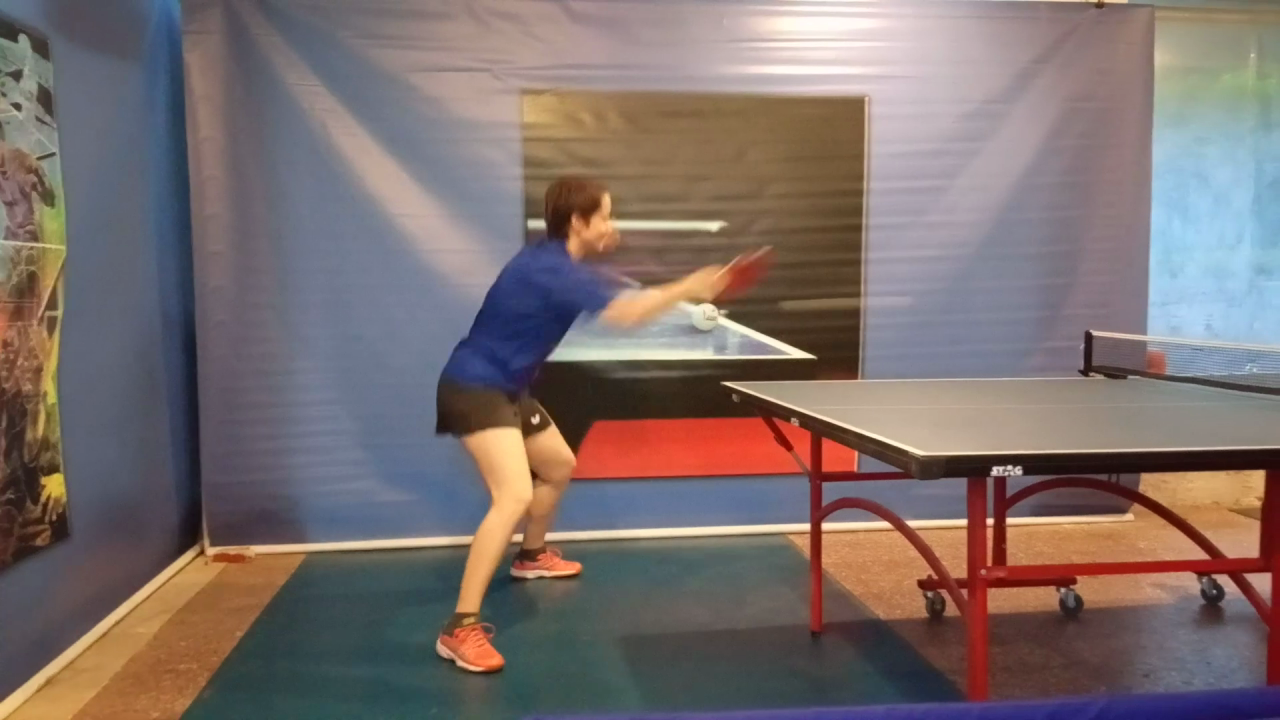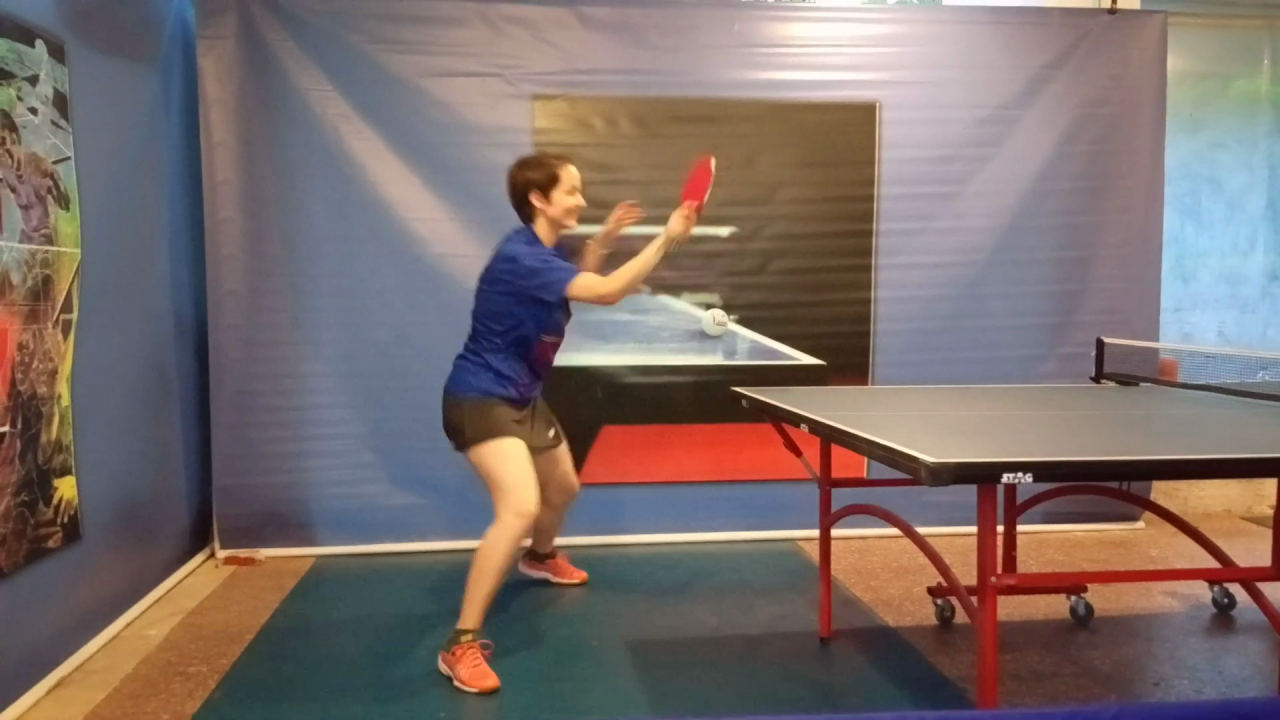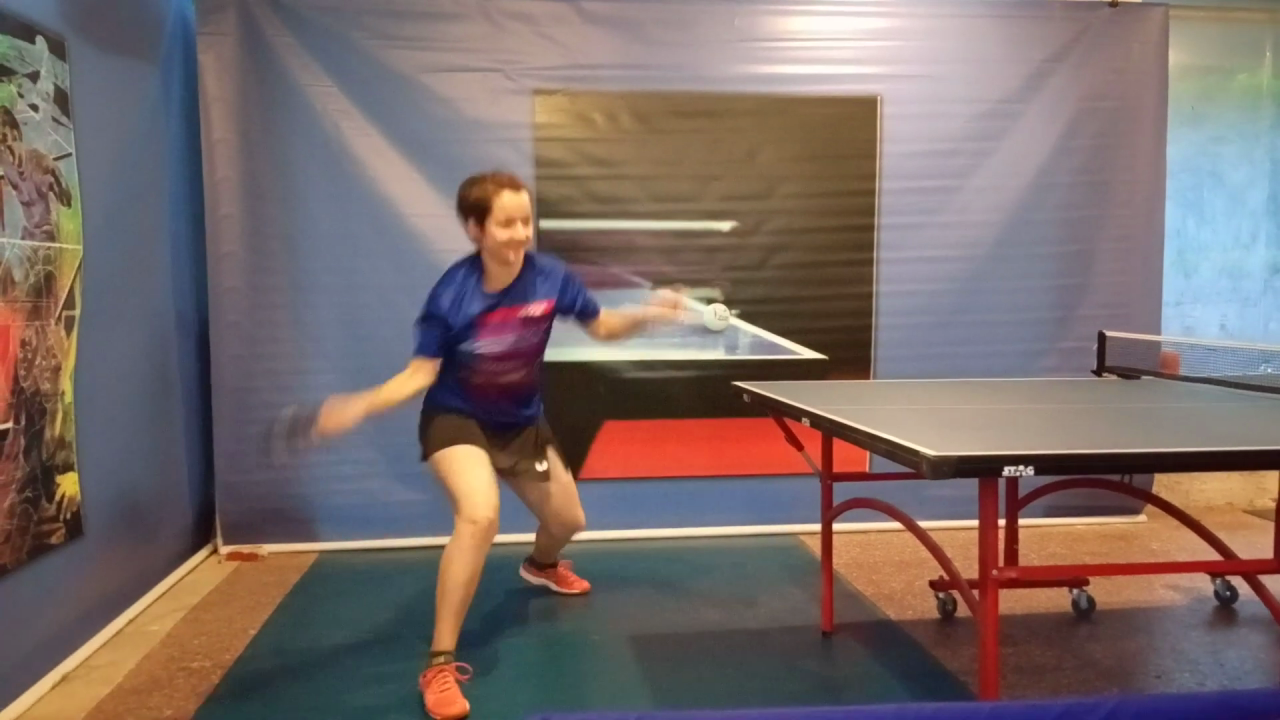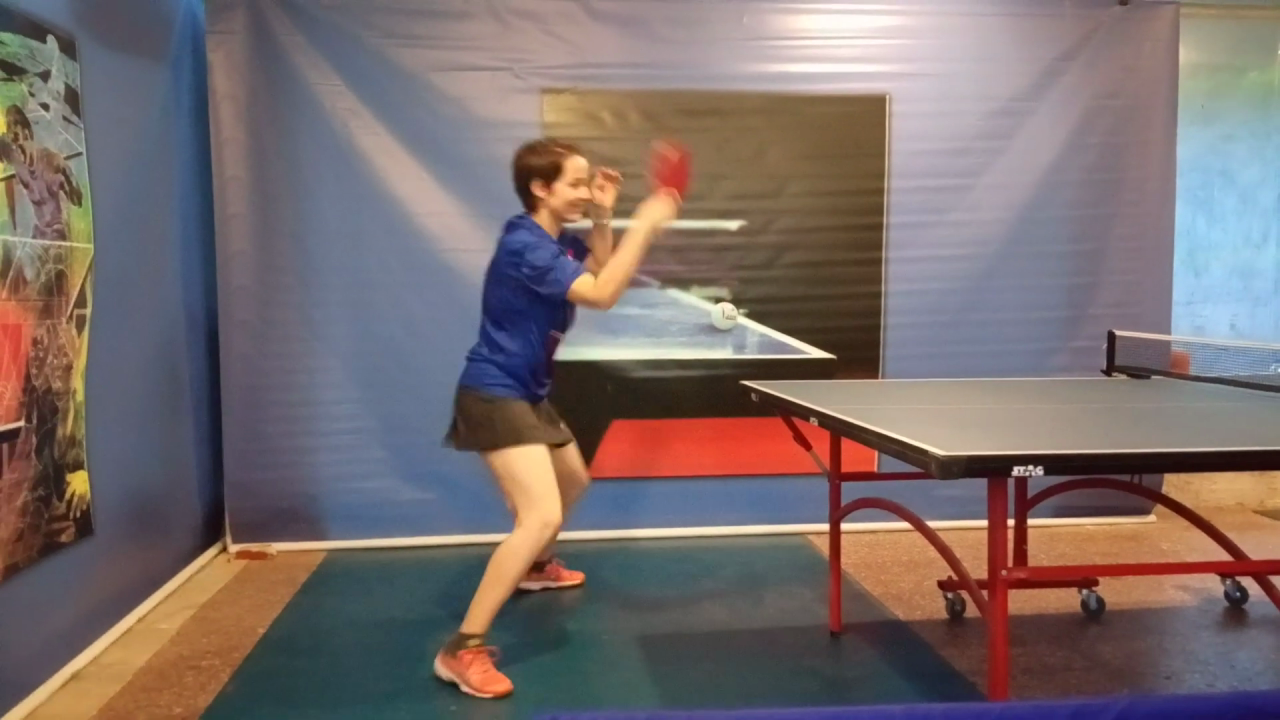
dt=0.4s
person 1, frame 1
left shoulder: (552, 261)
right shoulder: (555, 272)
right elbow: (626, 313)
left wrist: (595, 258)
right wrist: (688, 289)
left hip: (502, 388)
right hip: (475, 391)
left knee: (558, 467)
right knee: (509, 499)
left ankle: (531, 556)
right ankle: (459, 627)
person 1, frame 2
left shoulder: (558, 249)
right shoulder: (518, 258)
left elbow: (581, 281)
right elbow: (601, 294)
left wrist: (605, 238)
right wrist: (665, 239)
left hip: (523, 395)
right hip: (481, 399)
left knee: (563, 486)
right knee: (521, 510)
left ankle: (541, 555)
right ankle: (462, 643)
person 1, frame 3
left shoulder: (553, 275)
right shoulder: (450, 289)
left elbow: (602, 327)
right elbow: (421, 372)
left wrist: (648, 316)
right wrist: (360, 407)
left hip: (522, 421)
right hip: (457, 423)
left knee: (568, 519)
right knee: (479, 517)
left ankle: (542, 564)
right ankle: (439, 665)
person 1, frame 4
left shoulder: (554, 238)
right shoulder: (526, 246)
left elbow: (597, 267)
right elbow: (600, 294)
left wrist: (601, 218)
right wrist: (644, 226)
left hip: (527, 393)
right hip: (495, 397)
left knee: (573, 482)
right knee: (541, 518)
left ankle: (537, 566)
right ankle: (463, 649)
